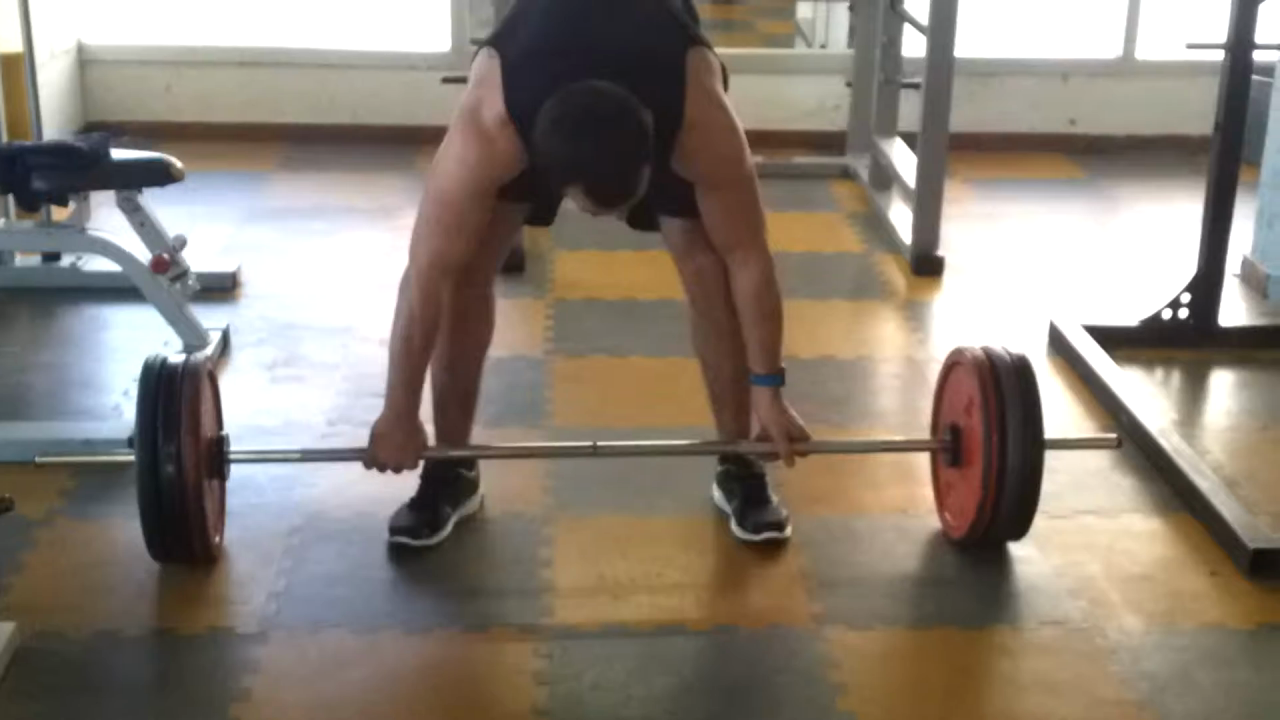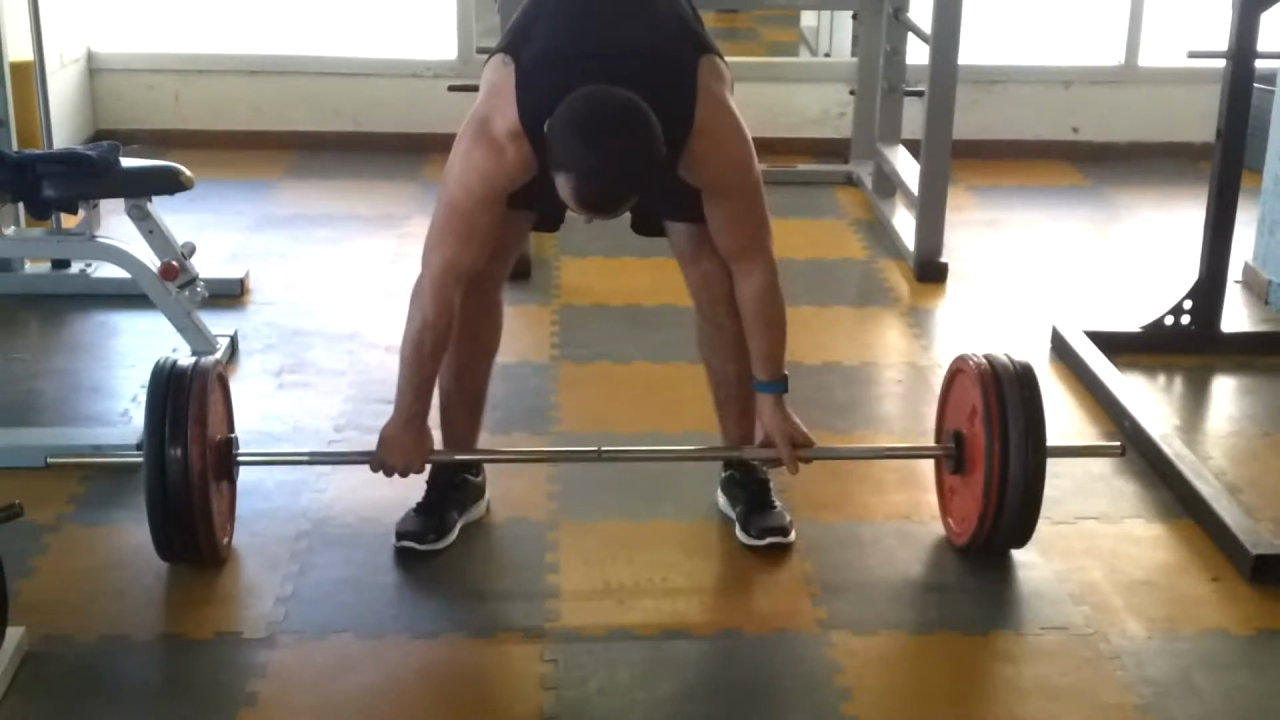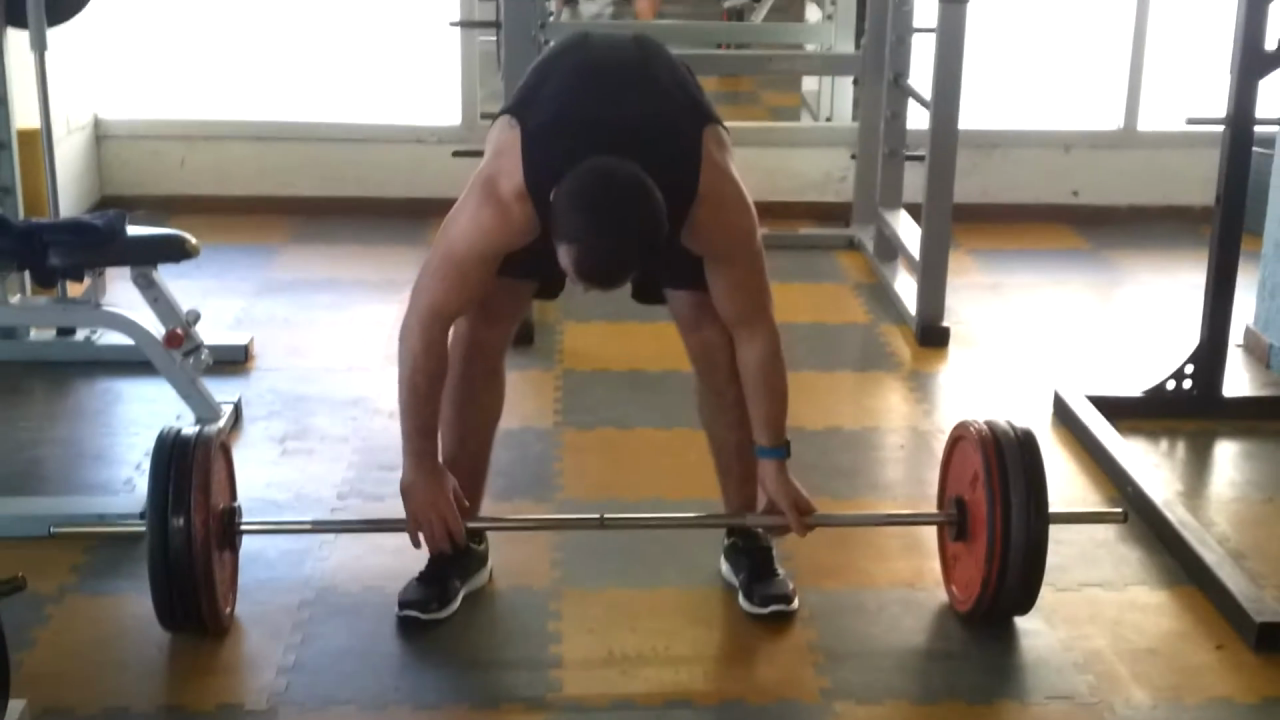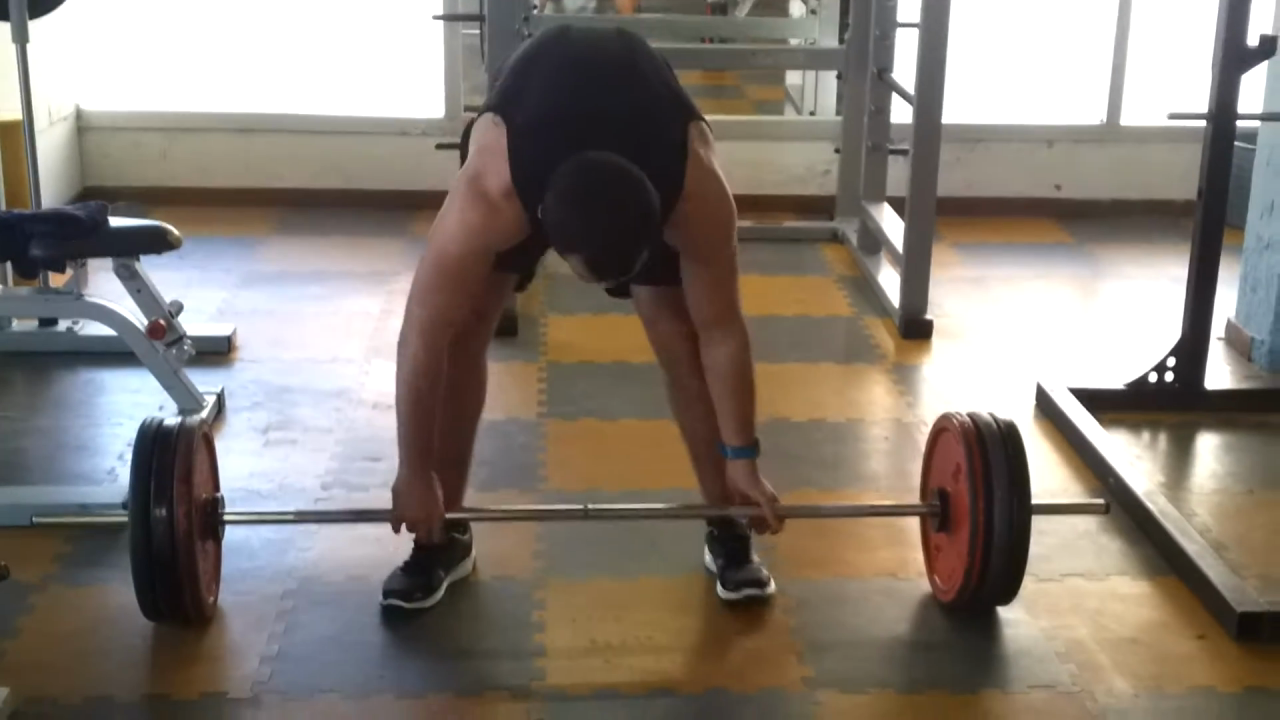
dt=0.4s
person 1, frame 1
left shoulder: (703, 122)
right shoulder: (487, 131)
left elbow: (746, 255)
right elbow: (428, 271)
left wrist: (768, 390)
right wrist: (398, 415)
left hip: (661, 64)
right hip: (534, 69)
left knee: (708, 265)
right knee: (467, 264)
left ankle: (739, 466)
right ankle: (451, 470)
person 1, frame 2
left shoulder: (712, 133)
right shoulder: (498, 139)
left elbow: (750, 264)
right elbow: (441, 281)
left wrist: (771, 396)
right wrist: (408, 418)
left hip: (667, 72)
left knee: (714, 272)
right knee: (477, 270)
left ankle: (743, 471)
right ankle: (458, 475)
person 1, frame 3
left shoulder: (714, 202)
right shoulder: (501, 199)
left elbow: (752, 330)
right elbow: (425, 321)
left wrist: (773, 461)
right wrist: (421, 465)
left hip: (668, 138)
left knee: (715, 341)
right knee: (478, 332)
left ankle: (746, 540)
right ankle: (461, 545)
person 1, frame 4
left shoulder: (698, 196)
right shoulder: (490, 198)
left elbow: (719, 330)
right elbow: (424, 332)
left wrist: (742, 460)
right wrist: (415, 474)
left hip: (648, 139)
right hip: (529, 124)
left knee: (678, 330)
right knee: (463, 325)
left ankle: (725, 528)
right ankle: (445, 536)
